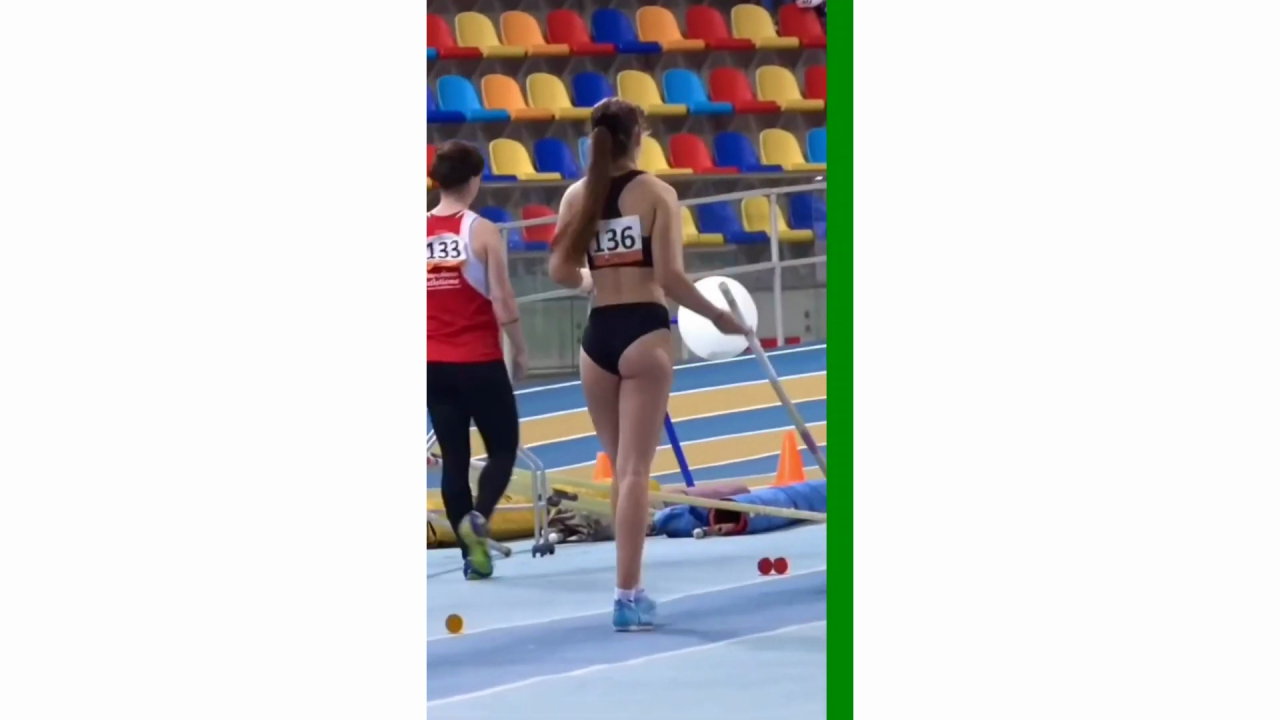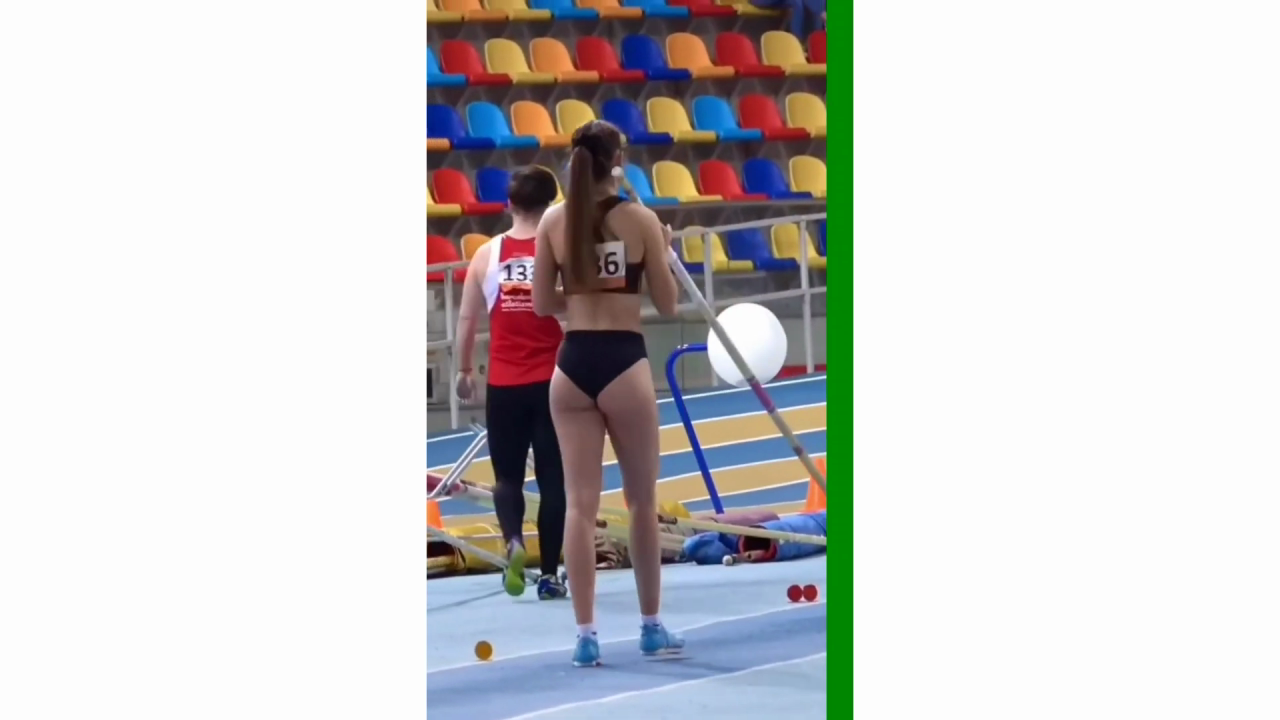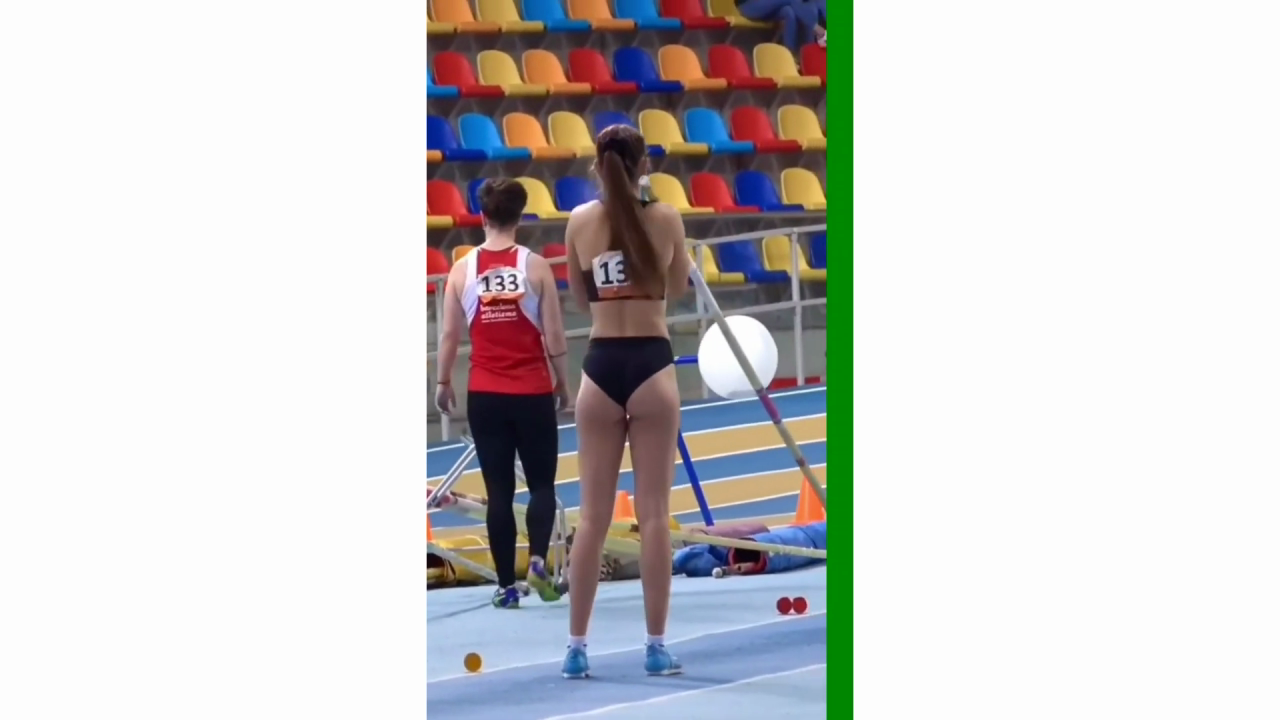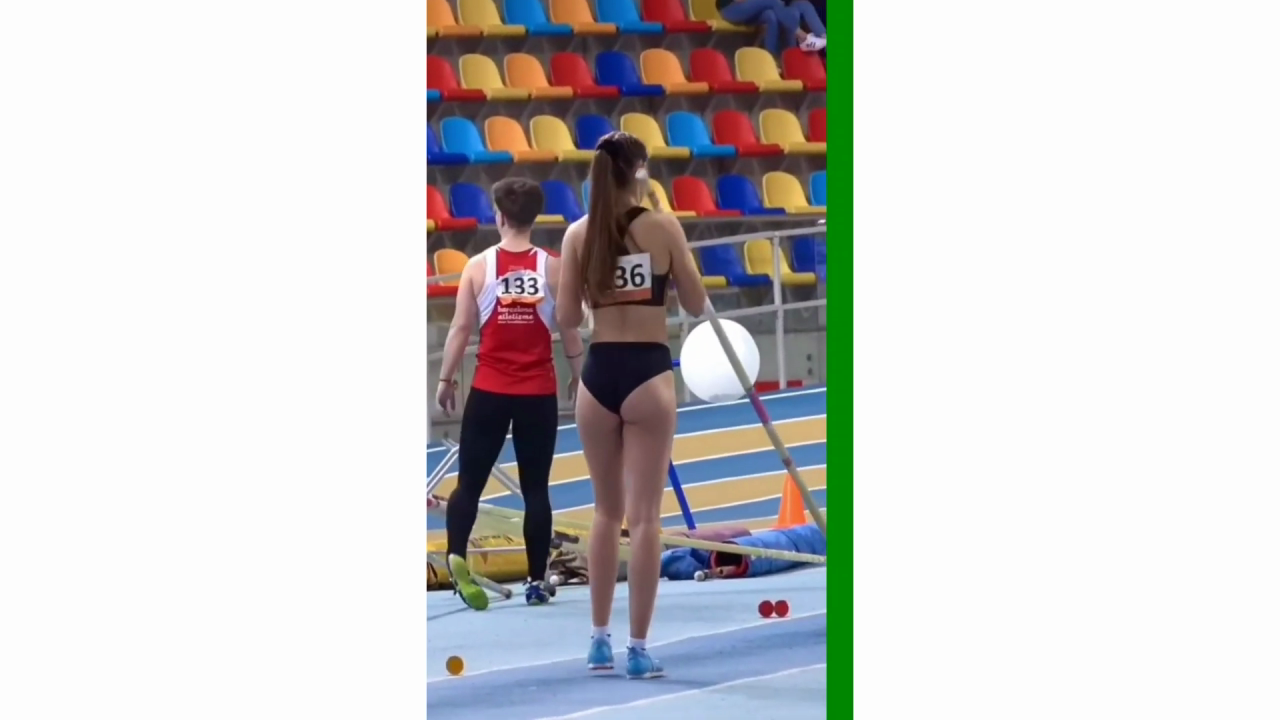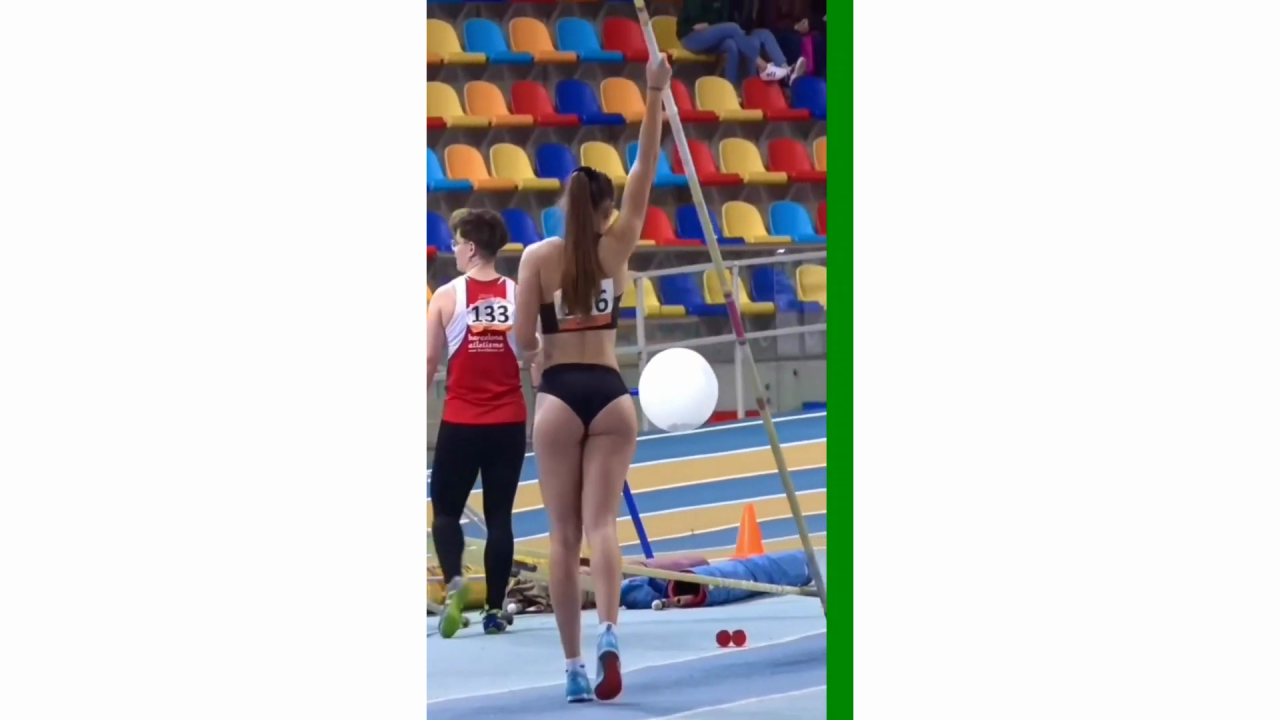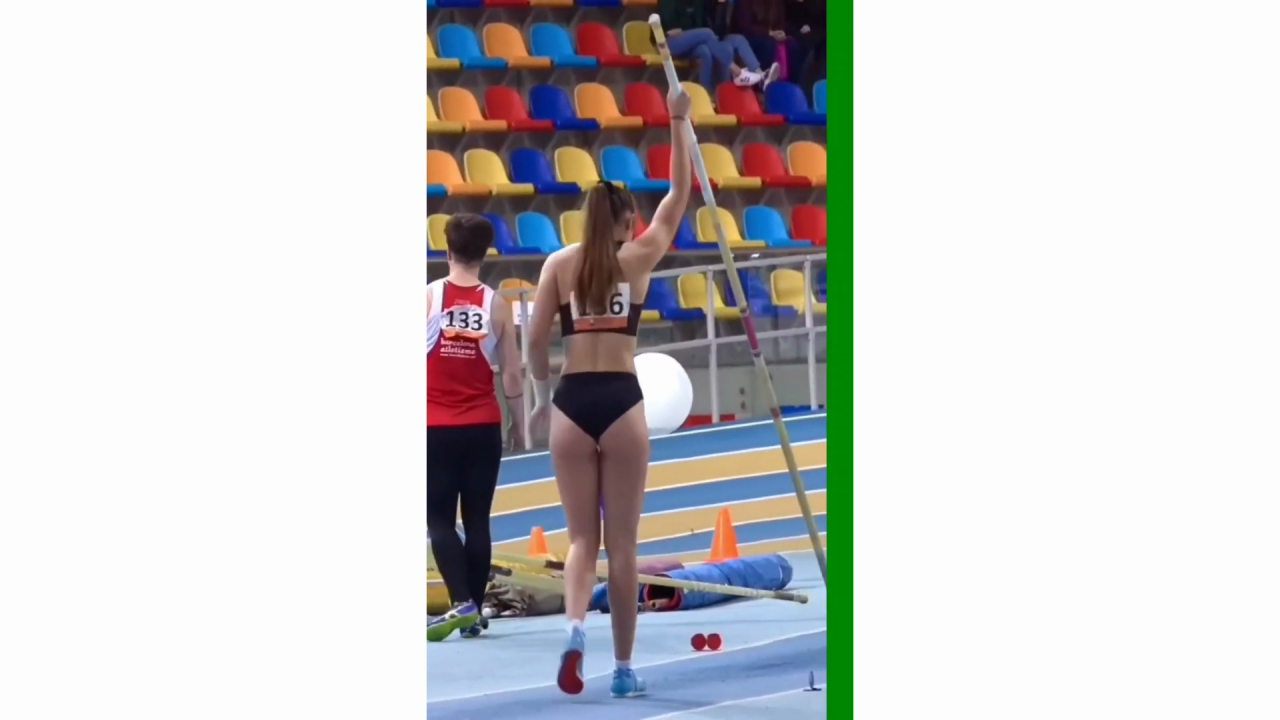
dt=0.7s
person 1, frame 1
left shoulder: (576, 196)
right shoulder: (657, 192)
left elbow: (561, 274)
right elbow: (669, 276)
right wrist: (719, 316)
left hip: (598, 337)
right hip: (645, 334)
left knee: (624, 469)
right knee: (634, 471)
left ankle: (633, 590)
right ankle: (625, 594)
person 1, frame 2
left shoulder: (554, 219)
right shoulder: (641, 218)
left elbow: (543, 305)
right elbow: (667, 304)
left hip: (573, 365)
right hip: (624, 363)
left knee: (581, 503)
right knee: (642, 500)
left ankle: (586, 635)
right ankle: (651, 622)
person 1, frame 3
left shoulder: (579, 220)
right shoulder: (666, 218)
left hip: (601, 368)
right hip: (651, 367)
left knee: (593, 515)
right knee: (653, 513)
left ankle: (576, 647)
right ankle: (656, 646)
person 1, frame 4
left shoulder: (577, 234)
right shoulder: (661, 226)
left elbow: (565, 317)
right elbow: (697, 304)
left hip: (598, 375)
right hip: (648, 373)
left knee: (607, 511)
right knee: (643, 516)
left ankle: (600, 637)
right ankle: (638, 646)
person 1, frame 5
left shoulder: (537, 256)
right shoulder: (617, 243)
left elbow: (522, 339)
right elbow: (646, 163)
right wrist: (655, 90)
left hip: (558, 397)
right hip: (609, 396)
left knee: (563, 536)
right knee: (600, 527)
left ankle: (574, 667)
right ankle: (608, 636)
person 1, frame 6
left shoulder: (558, 262)
right shoulder: (640, 254)
left elbow: (536, 340)
right elbow: (681, 193)
left wrist: (541, 393)
right wrist: (678, 122)
left hip: (572, 403)
right hip: (621, 403)
left knee: (581, 539)
right knee: (621, 543)
left ankle: (574, 631)
right ankle: (623, 668)
person 2, frame 1
left shoulder: (420, 231)
right shoulder: (482, 231)
left elbow: (420, 300)
right elbow: (502, 299)
right wrist: (519, 348)
left hip: (434, 363)
right hip: (479, 362)
left knee: (453, 458)
right knee: (503, 448)
left ankle: (470, 553)
right ankle: (476, 518)
person 2, frame 2
left shoulder: (486, 254)
left elbow: (467, 319)
left wrist: (463, 369)
left hip: (504, 384)
right hip: (552, 383)
left knee: (508, 479)
right knee: (551, 480)
left ankle: (513, 542)
right ankle: (549, 575)
person 2, frame 3
left shoulder: (462, 269)
right shoulder: (536, 266)
left elbow: (449, 335)
right elbow: (554, 335)
left wrist: (443, 382)
right wrist: (562, 382)
left hip: (485, 395)
right hip: (533, 393)
left knee: (499, 491)
right knee: (541, 484)
left ankle: (506, 585)
right ankle: (538, 557)
person 2, frame 4
left shoulder: (479, 266)
right shoulder: (552, 267)
left elbow: (461, 328)
right elbow: (570, 332)
left wrist: (445, 378)
right wrist: (578, 376)
left hip: (489, 391)
right hip: (539, 393)
left knee: (470, 481)
right knee: (535, 489)
left ankle: (457, 556)
right ankle: (537, 581)
person 2, frame 5
left shoulder: (447, 296)
right shoulder: (518, 296)
left elbow: (430, 359)
left hip: (461, 422)
right hip: (509, 422)
left knee: (446, 511)
right knee: (499, 517)
left ankle: (455, 584)
right ankle: (495, 609)
person 2, frame 6
left shoulder: (426, 297)
right shoulder: (497, 305)
right elbow: (512, 373)
right wrist: (519, 420)
left hip: (436, 426)
right hip: (483, 426)
left knee: (440, 521)
right knee: (477, 521)
left ankle: (460, 603)
right ankle: (474, 610)
